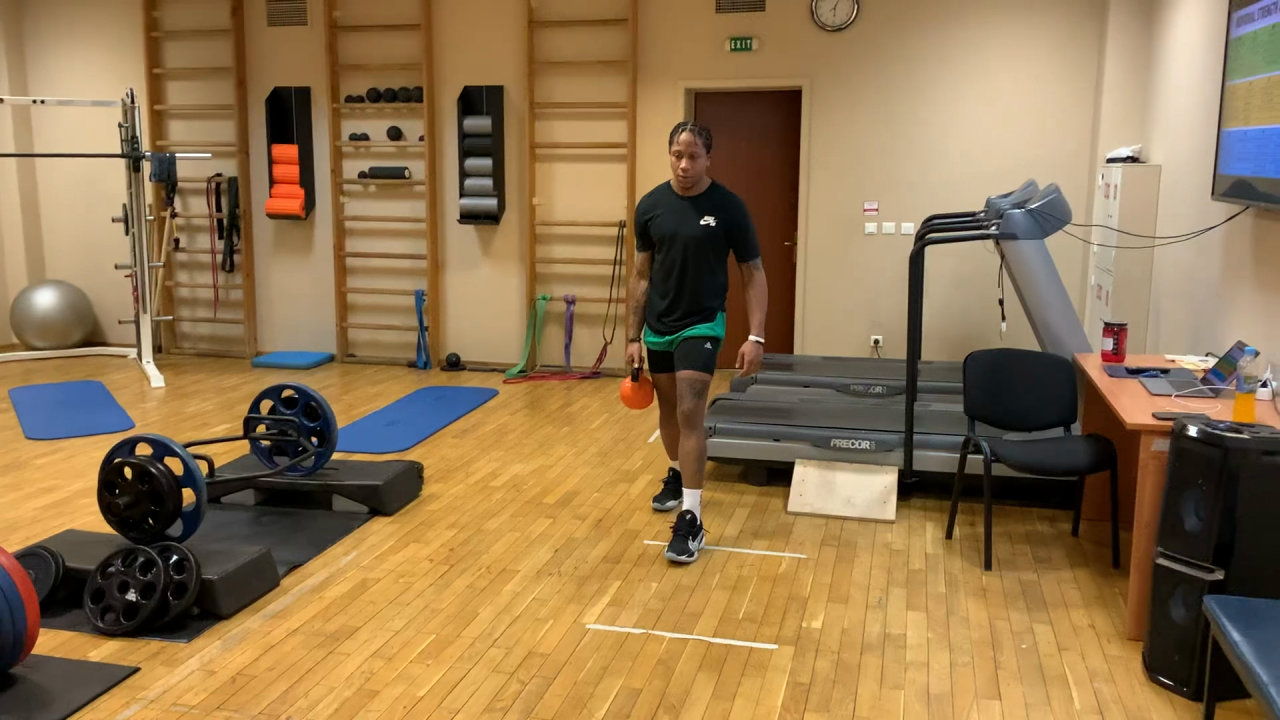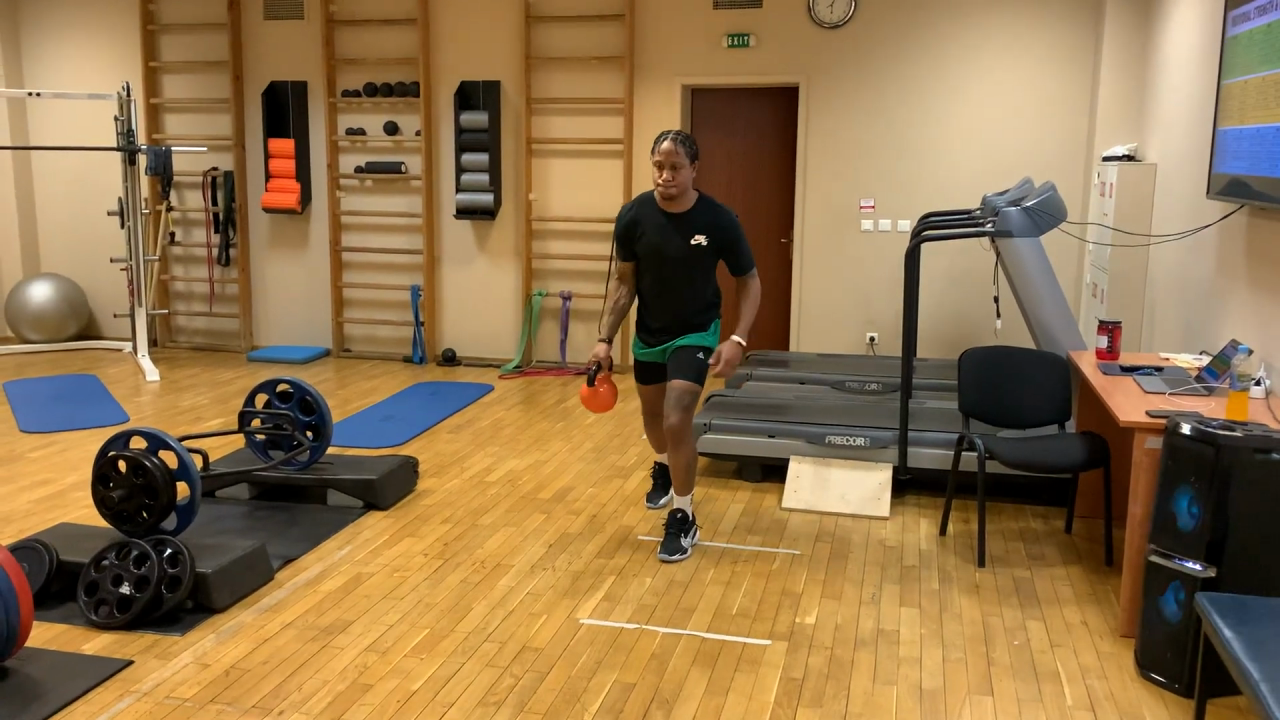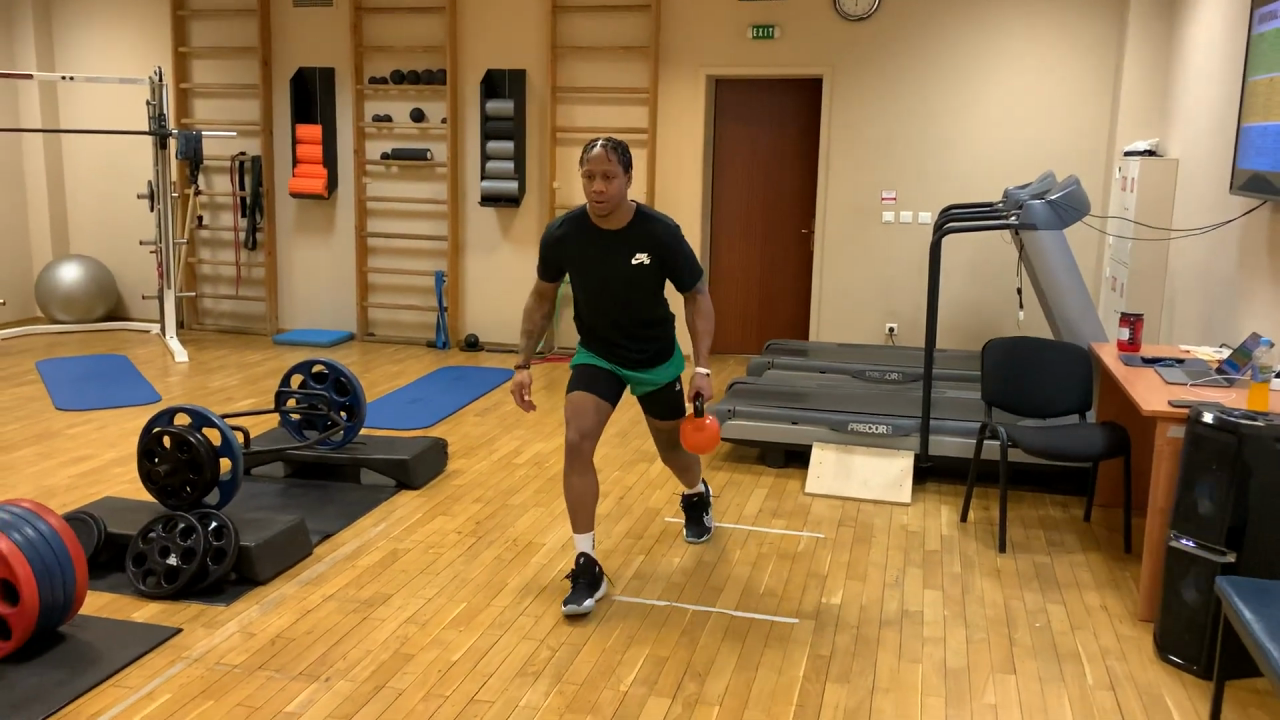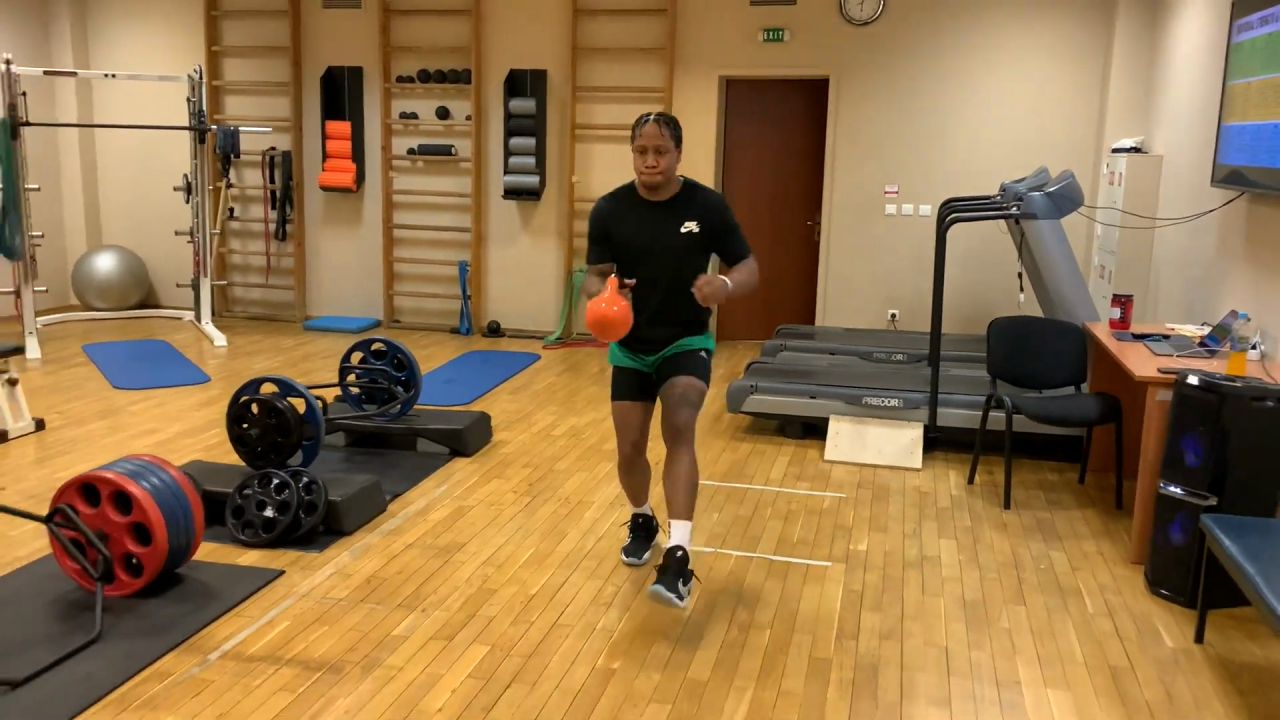
dt=1s
person 1, frame 1
left shoulder: (728, 207)
right shoulder: (650, 205)
left elbow: (753, 273)
right elbow: (642, 274)
left wrist: (755, 335)
right wrist: (634, 335)
left hip: (702, 325)
right hip: (657, 327)
left knee: (690, 413)
right knee: (667, 409)
left ankle: (690, 519)
right ankle: (676, 476)
person 1, frame 2
left shoulder: (718, 220)
right shoulder: (633, 215)
left elbow: (750, 281)
right elbow: (624, 280)
left wrist: (737, 338)
right wrist: (607, 336)
left hip: (696, 335)
right hip: (648, 334)
left knee: (676, 422)
right knee: (652, 419)
left ankle: (683, 517)
right ankle: (665, 466)
person 1, frame 3
left shoulder: (661, 233)
right shoulder: (562, 233)
left elbow: (697, 295)
right elbow: (543, 297)
left wrist: (701, 367)
right wrist: (523, 364)
left hip: (656, 358)
right hip: (596, 354)
left knee: (672, 448)
right knee: (576, 444)
left ankle: (698, 495)
right ankle: (587, 565)
person 1, frame 4
left shoulder: (707, 206)
right shoulder: (609, 210)
left elbow: (749, 266)
right elbow: (595, 278)
left wrist: (725, 283)
right wrist: (607, 292)
left hip: (688, 340)
right hip: (631, 347)
left knee: (678, 432)
right knee: (630, 454)
left ankle: (677, 558)
right ankle: (642, 524)
